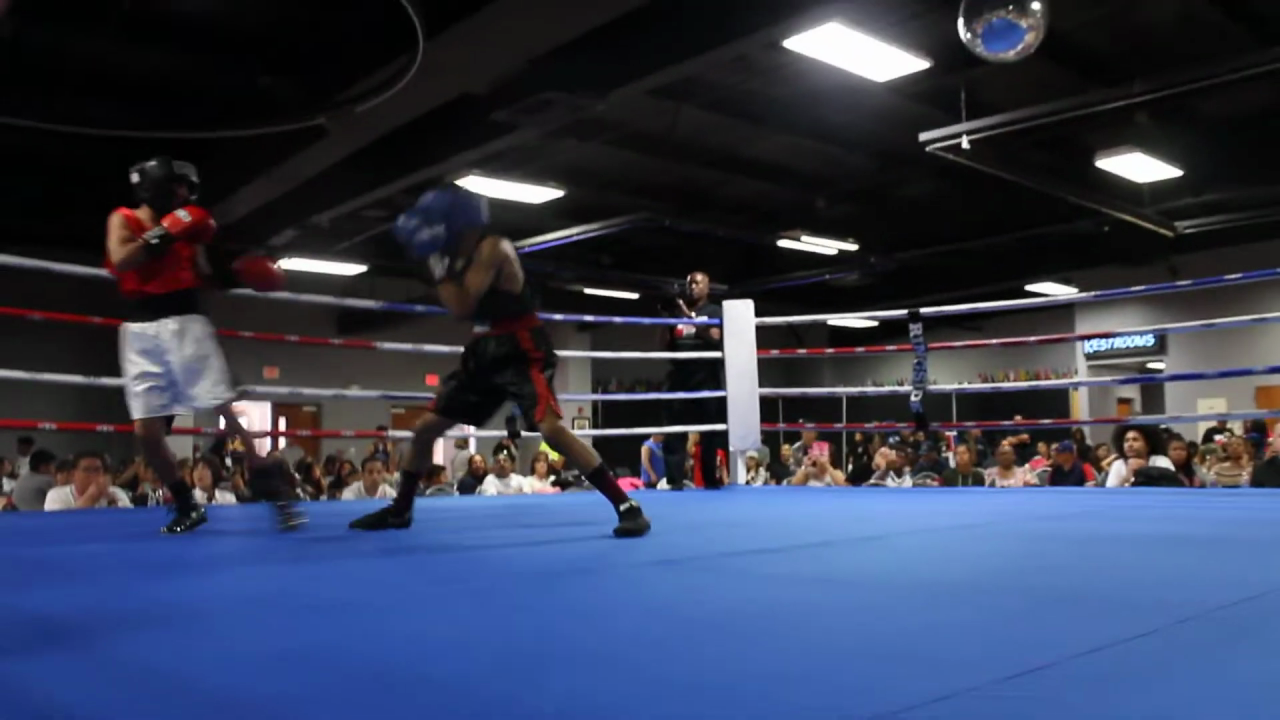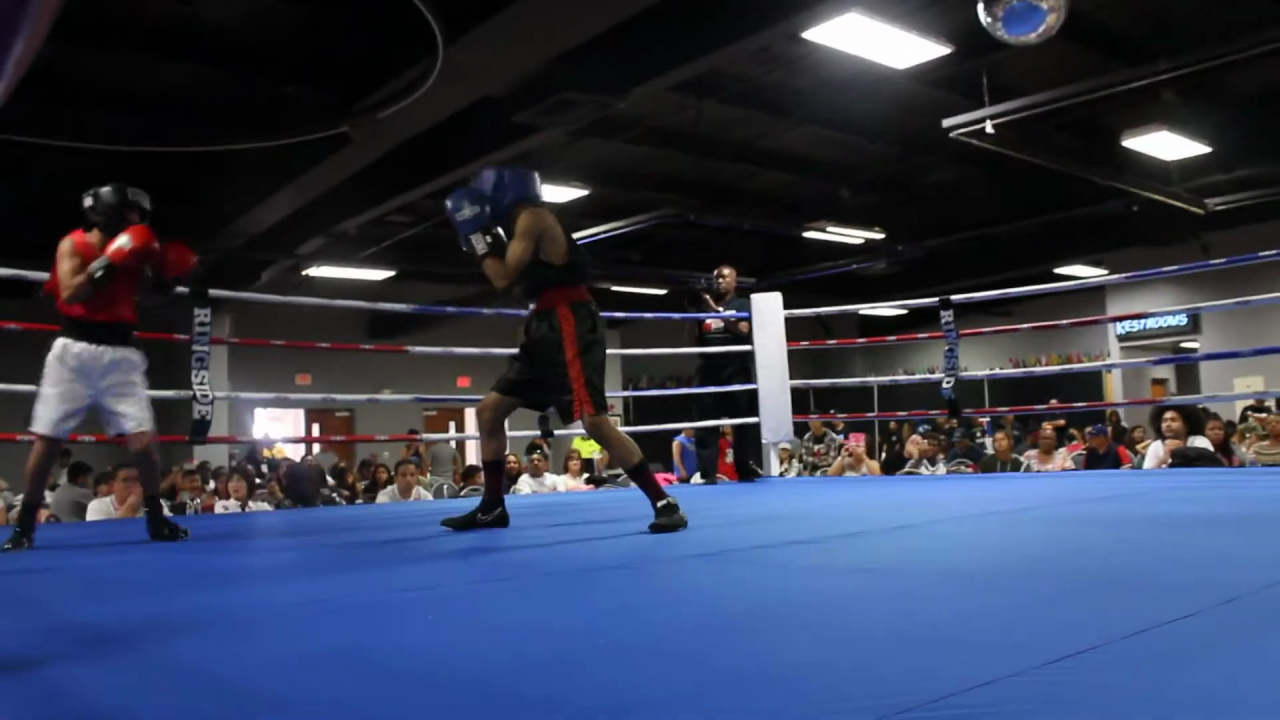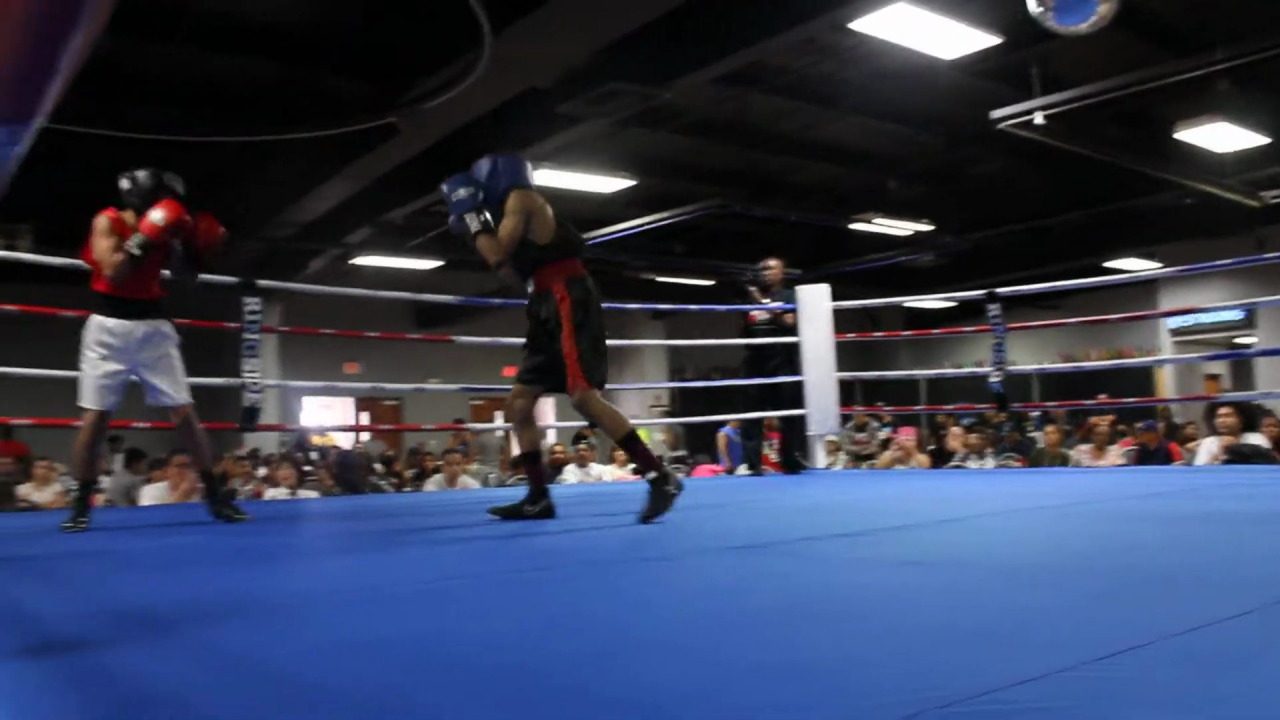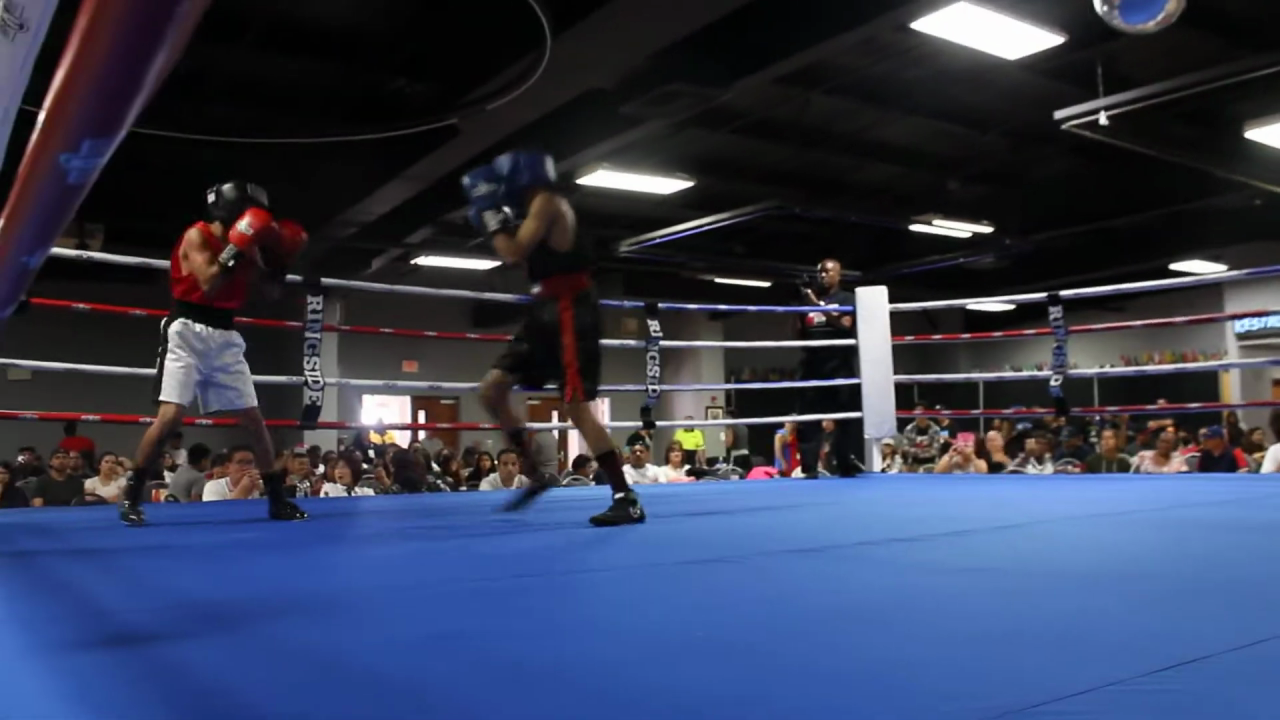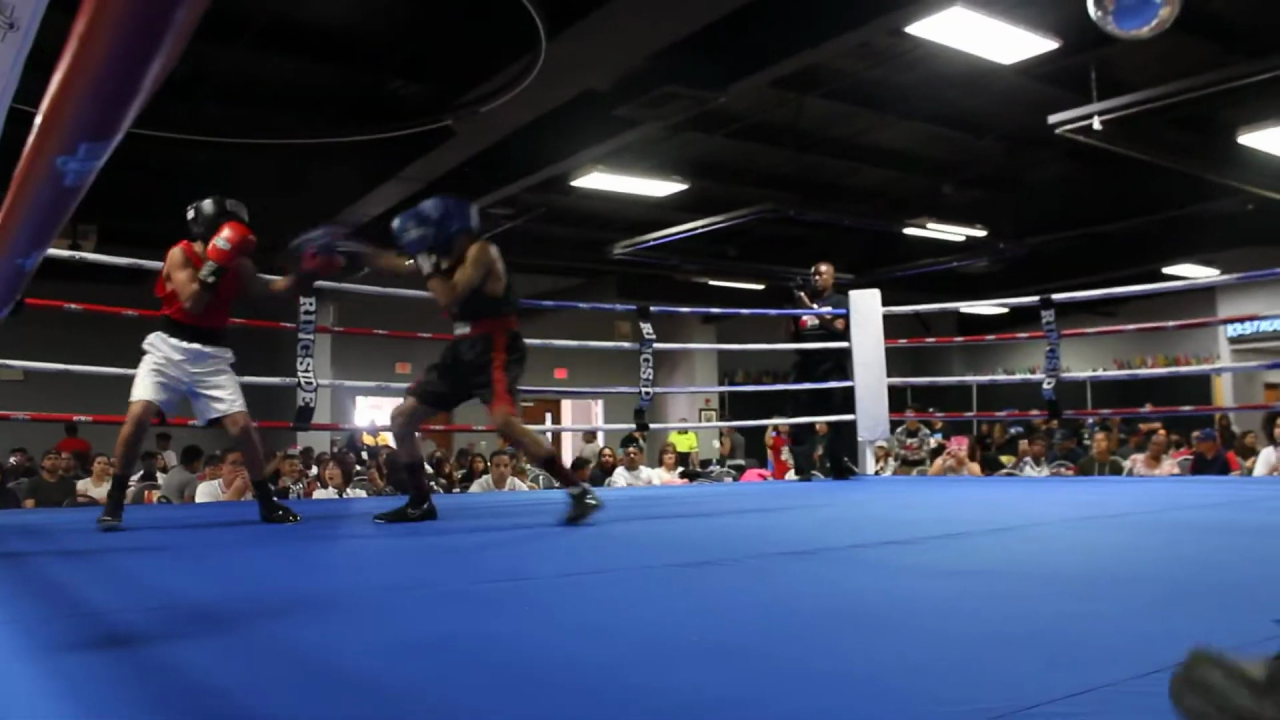
dt=0.3s
person 1, frame 1
left shoulder: (493, 248)
right shoulder: (462, 252)
left elbow: (461, 308)
left wrist: (433, 256)
left hip: (520, 350)
right hip: (485, 351)
left knee: (550, 428)
right knee: (424, 428)
left ankle: (625, 505)
right ankle: (400, 510)
person 1, frame 2
left shoulder: (533, 217)
right shoulder: (523, 227)
left elbow: (504, 279)
right elbow: (520, 280)
left wrist: (476, 232)
right wrist: (490, 239)
left hip: (569, 326)
right hip: (545, 330)
left knee: (594, 421)
right knee: (489, 411)
left ankle: (664, 503)
right ankle: (492, 506)
person 1, frame 3
left shoulder: (521, 198)
right shoulder: (520, 210)
left elbow: (497, 256)
right elbow: (512, 268)
left wrist: (471, 215)
right wrist: (476, 227)
left hip: (567, 301)
right hip: (548, 308)
left knee: (584, 397)
right knee: (519, 403)
left ankle: (659, 477)
right ankle: (537, 497)
person 1, frame 4
left shoulder: (546, 202)
right shoulder: (536, 209)
left elbow: (515, 255)
right elbow: (531, 261)
left wrist: (490, 211)
right wrist: (498, 217)
left hip: (569, 310)
right hip: (545, 312)
left knee: (577, 407)
right knee: (492, 388)
left ankle: (627, 499)
right ankle: (538, 473)
person 1, frame 5
left shoulder: (481, 251)
right shoulder: (452, 254)
left elbow: (449, 298)
right elbow: (397, 267)
left wrist: (423, 254)
left hip: (495, 350)
right hip: (463, 350)
left knee: (504, 421)
right knee: (402, 418)
left ankle: (577, 491)
right ankle: (419, 504)
person 2, frame 1
left shoulder: (187, 225)
right shoulder: (122, 219)
left elbow: (210, 275)
right elbow: (120, 260)
left wrist: (242, 273)
right wrist: (161, 235)
left hip: (186, 326)
right hip: (141, 332)
left knee: (225, 411)
right knee: (146, 433)
left ankle: (276, 492)
right ankle: (186, 507)
person 2, frame 2
left shoulder: (133, 249)
right shoulder: (73, 245)
left elbow: (156, 290)
right elbow: (68, 295)
left wrist: (168, 270)
right wrist: (105, 261)
left hip: (119, 355)
right hip: (73, 351)
left knee: (142, 442)
right knee: (46, 442)
left ankle: (156, 518)
right ankle: (24, 527)
person 2, frame 3
left shoulder: (164, 229)
right shoulder: (108, 222)
left elbow: (186, 273)
right elbow: (113, 272)
left wrist: (196, 246)
right wrist: (145, 237)
left hip: (153, 328)
right hip: (110, 326)
left knee: (184, 414)
right knee: (95, 417)
left ankle: (216, 498)
right ankle: (81, 506)
person 2, frame 4
left shoulder: (246, 242)
right shoulder: (198, 236)
left elbow: (264, 280)
right elbow: (210, 286)
left wrist: (283, 253)
right wrist: (238, 246)
left hip: (225, 337)
right hip: (190, 332)
left knee: (253, 416)
right knee: (170, 414)
left ankle: (278, 499)
right ankle: (132, 496)
person 2, frame 5
left shoulder: (237, 261)
right shoulder: (181, 254)
left elbow: (269, 289)
right elbow: (191, 303)
left wrist: (306, 273)
right wrist: (215, 261)
left hip: (211, 355)
right hip: (170, 348)
left knee: (242, 427)
right knee: (139, 416)
left ankle: (267, 503)
right ankle: (115, 502)
person 3, frame 1
left shoulder: (714, 311)
right shoulder: (677, 312)
left elbow: (714, 337)
right elbow: (667, 344)
left wrist: (690, 317)
left hip: (706, 377)
right hip: (680, 376)
left knee: (710, 431)
right knee: (675, 429)
left ankle: (711, 479)
right ankle: (675, 479)
person 3, frame 2
left shoulder: (742, 305)
right shoulder: (706, 307)
left elbow: (743, 331)
right elbow: (696, 339)
left wrist: (717, 311)
left hip: (736, 371)
right hip: (710, 371)
left knee: (743, 423)
right knee: (706, 424)
left ankle: (746, 472)
right ankle: (708, 474)
person 3, frame 3
left shoulder: (788, 296)
right shoulder: (753, 298)
left elbow: (788, 322)
right elbow: (743, 331)
left wrist: (763, 303)
left hip: (782, 362)
right hip: (756, 362)
left knee: (789, 415)
left ankle: (791, 463)
right ankle: (754, 464)
person 3, frame 4
left shoulder: (846, 299)
right shoulder: (809, 300)
left elbow: (845, 324)
right elbow: (800, 332)
left wrist: (818, 305)
left hip: (839, 365)
right hip: (813, 365)
left knee: (846, 417)
right knee: (808, 418)
left ankle: (847, 466)
right ankle: (809, 468)
person 3, frame 5
left shoulder: (840, 302)
right shoulder: (803, 303)
left elbow: (838, 326)
right elbow: (793, 335)
left wrist: (812, 308)
left hip: (833, 368)
right hip: (807, 367)
left knee: (839, 419)
right knee: (801, 420)
left ankle: (841, 468)
right ankle: (803, 470)
